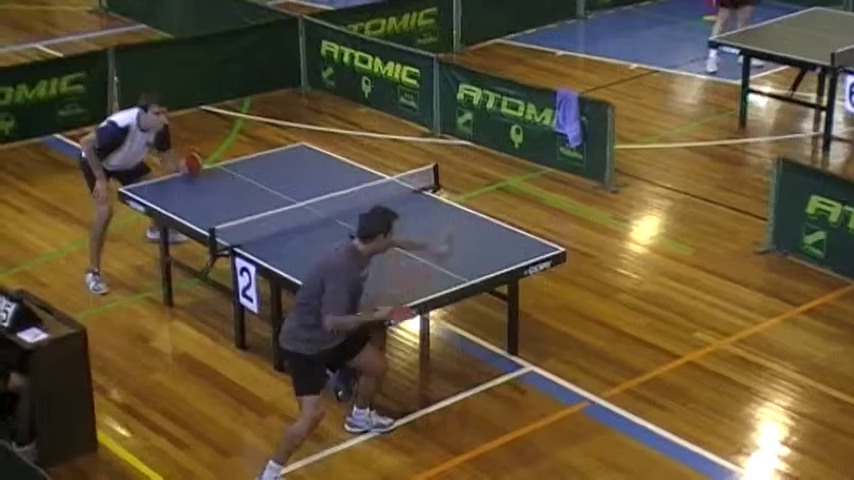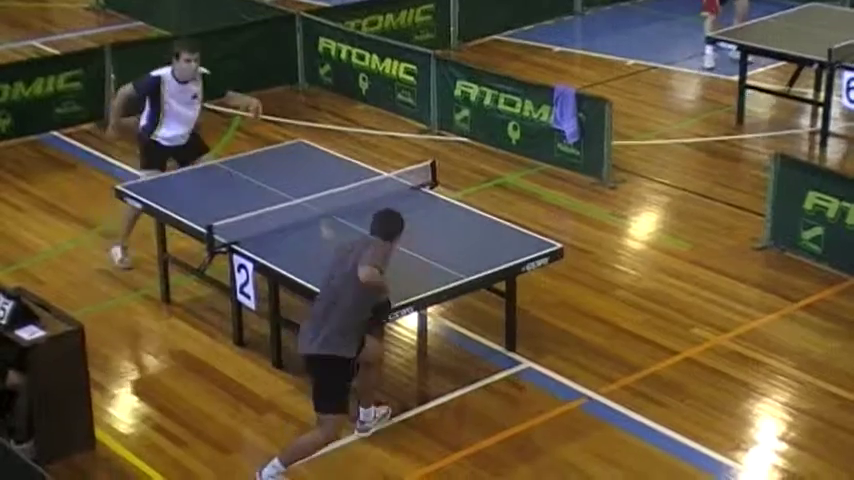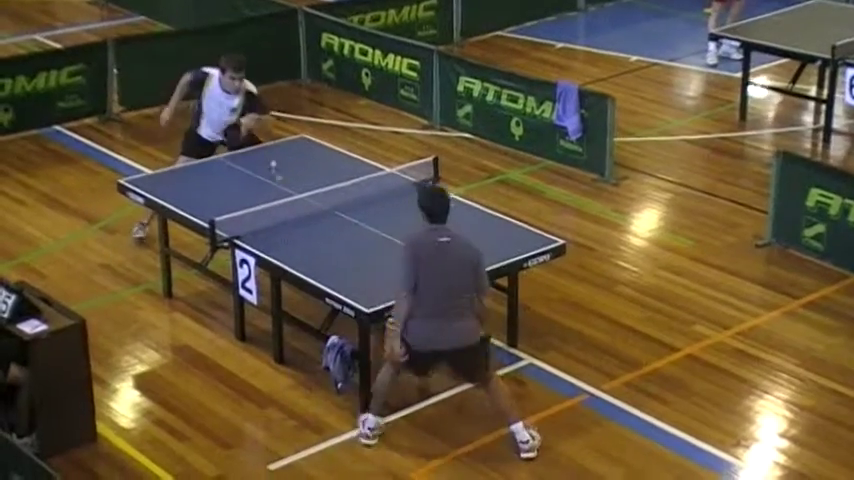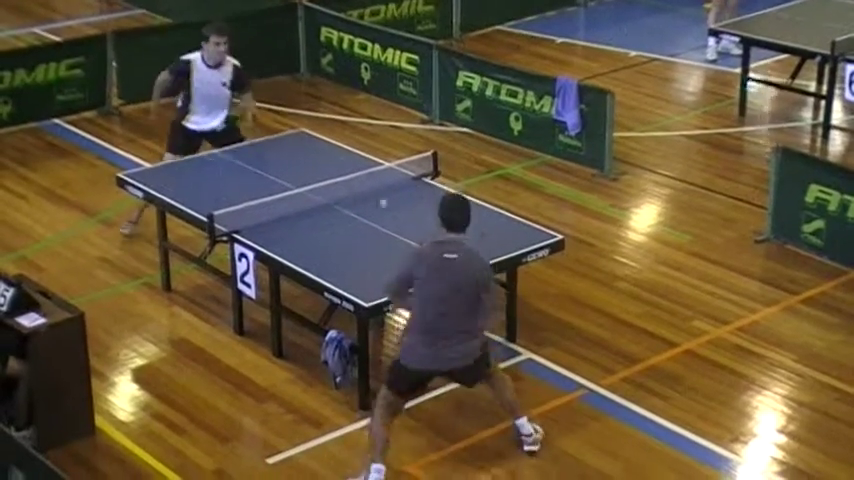
dt=0.5s
person 1, frame 1
left shoulder: (357, 248)
right shoulder: (343, 266)
left elbow: (392, 244)
right elbow: (332, 322)
left wrist: (427, 247)
right wrist: (376, 316)
left hip: (335, 334)
right hip: (302, 342)
left knee: (377, 366)
right knee: (313, 414)
left ankle: (359, 416)
person 1, frame 2
left shoulder: (352, 248)
right shoulder: (377, 251)
right elbow: (365, 275)
right wrist: (385, 288)
left hip: (314, 340)
right hip: (329, 349)
left knee: (375, 353)
right knee: (329, 430)
left ankle: (367, 414)
person 1, frame 3
left shoulder: (414, 244)
right shoulder: (469, 249)
left elbow: (405, 294)
right elbow: (479, 300)
left wrist: (393, 335)
right wrist: (477, 328)
left hip: (419, 335)
right hip: (463, 336)
left knee: (392, 364)
right knee: (488, 381)
left ankle: (371, 423)
right ankle: (523, 439)
person 1, frame 4
left shoulder: (421, 254)
right shoulder: (479, 267)
left elbow: (393, 294)
right elbow: (488, 321)
right wrist: (478, 327)
left hip: (414, 353)
right hip: (457, 355)
left knee: (384, 407)
right knee: (494, 375)
right ankle: (527, 432)
person 2, frame 1
left shoulder: (160, 127)
right shoulder: (120, 125)
left elbow: (167, 158)
right elbow: (86, 143)
left wrist: (181, 167)
right wrist: (100, 179)
left hip: (128, 162)
right hip: (97, 162)
right knee: (105, 210)
left ankle: (156, 230)
right ankle: (92, 271)
person 2, frame 2
left shoulder: (202, 77)
right shoulder: (157, 79)
left elbow: (228, 96)
right elbow: (123, 93)
left wrist: (248, 101)
right wrist: (113, 124)
left hip: (185, 136)
right hip: (155, 138)
right ankle: (121, 244)
person 2, frame 3
left shoulder: (249, 93)
right shoulder: (206, 76)
left elbow: (264, 118)
right elbow: (187, 78)
left wrist: (250, 122)
right wrist: (170, 107)
left hip: (236, 134)
right hip: (202, 132)
right ankle: (145, 223)
person 2, frame 4
left shoulder: (234, 67)
right shoulder: (187, 63)
left elbow: (244, 92)
right elbow: (165, 78)
left wrist: (248, 107)
right wrist: (156, 101)
left hip: (221, 123)
right hip: (188, 123)
right ankle: (134, 219)
